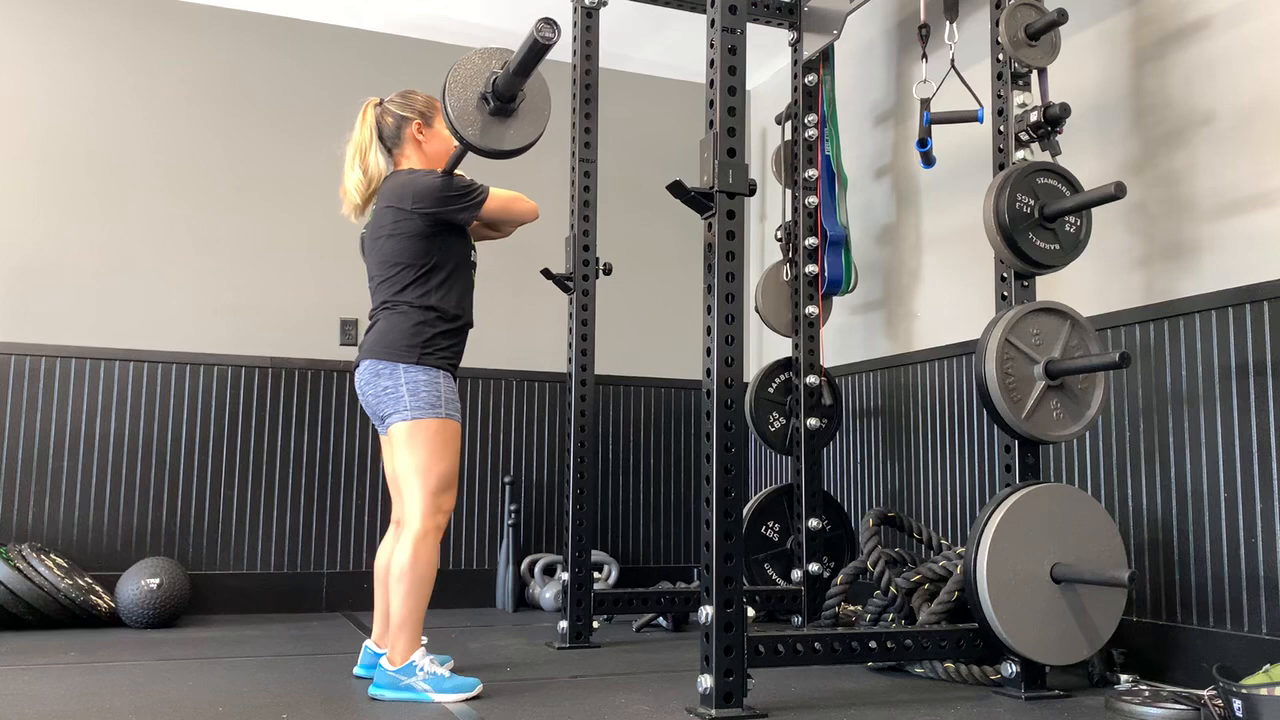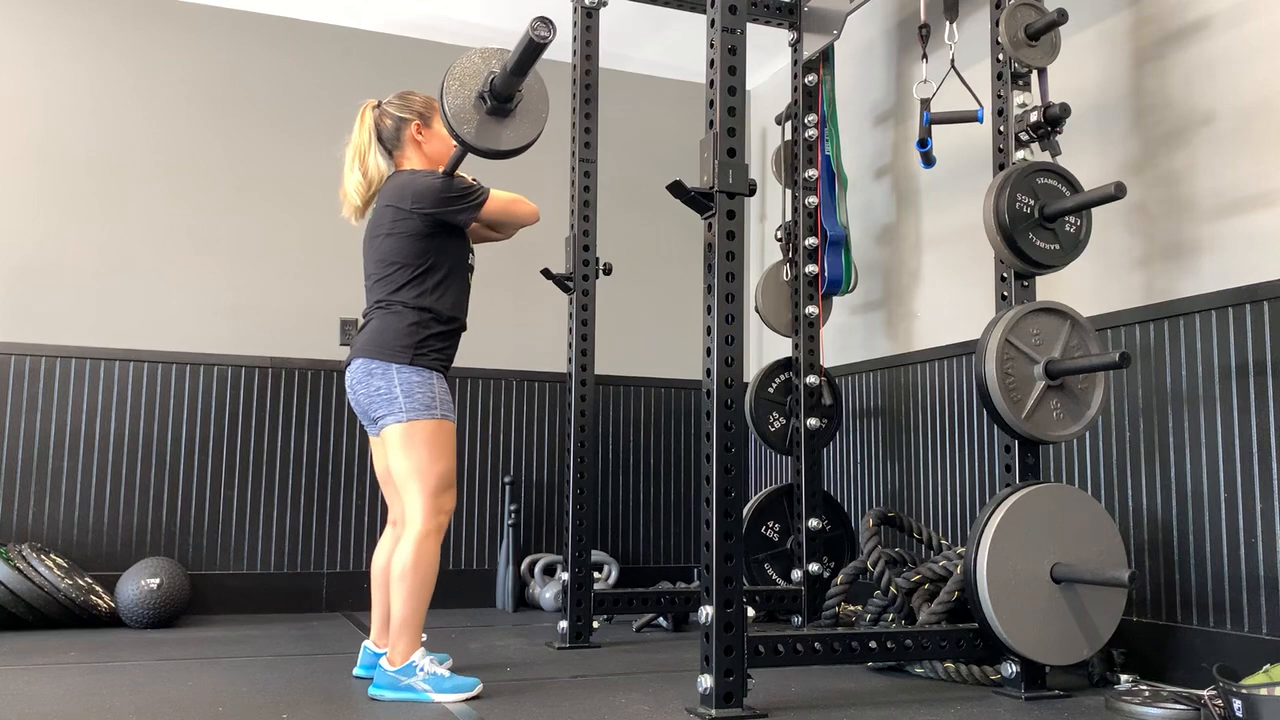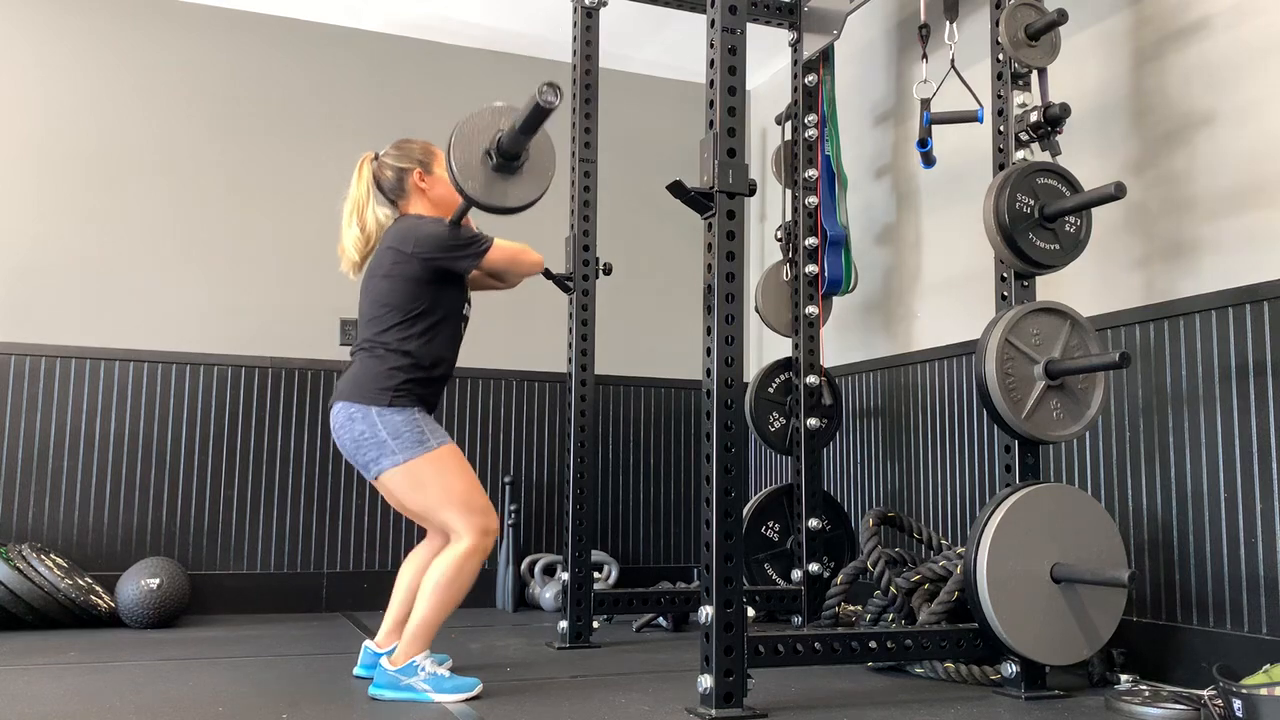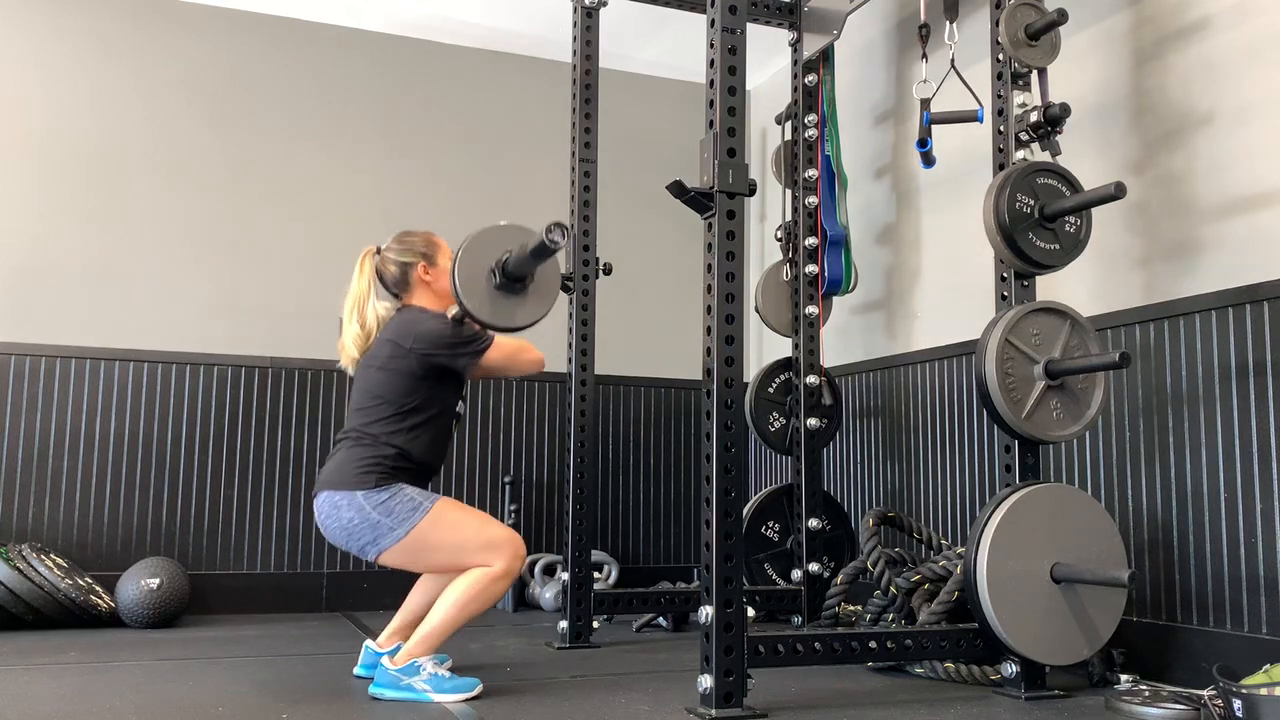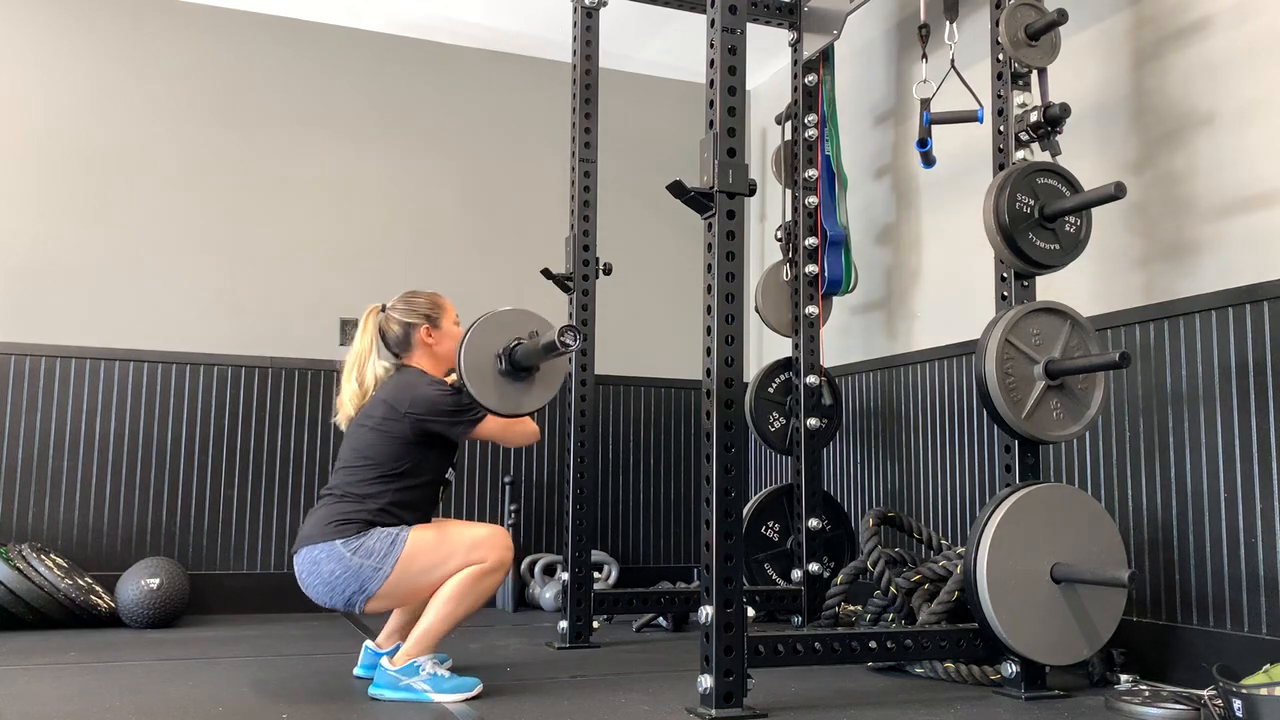
dt=0.5s
person 1, frame 1
left shoulder: (394, 199)
right shoulder: (427, 188)
left elbow: (483, 227)
right elbow: (525, 210)
left wrist: (477, 217)
right wrist: (480, 202)
left hip: (387, 369)
right hip: (412, 367)
left knee: (408, 518)
right knee: (428, 515)
left ankle: (381, 647)
right ankle: (402, 666)
person 1, frame 2
left shoulder: (396, 198)
right shoulder: (427, 189)
left elbow: (490, 229)
right elbow: (526, 213)
left wrist: (470, 205)
right wrist: (475, 195)
left hip: (378, 369)
right hip: (403, 367)
left knee: (406, 519)
right knee: (429, 515)
left ankle: (380, 647)
right ankle: (402, 666)
person 1, frame 3
left shoulder: (405, 241)
right shoulder: (430, 235)
left elbow: (500, 277)
right elbow: (529, 262)
left wrist: (475, 249)
right wrist: (474, 237)
left hip: (367, 413)
right hip: (383, 412)
left knee: (450, 531)
right knee: (475, 528)
left ankle: (384, 647)
right ankle: (403, 666)
person 1, frame 4
left shoulder: (405, 329)
right shoulder: (430, 331)
right elbow: (529, 360)
left wrist: (473, 332)
right wrist: (480, 330)
left hip: (350, 496)
right hip: (367, 497)
left knee: (474, 549)
right knee: (505, 553)
left ankle: (386, 647)
right ankle: (406, 666)
person 1, frame 5
left shoulder: (404, 390)
right shoulder: (425, 396)
right elbow: (524, 432)
left wrist: (472, 389)
left hip: (333, 553)
right hip: (341, 556)
left knee: (462, 551)
right knee: (494, 547)
left ankle: (385, 649)
right ankle: (405, 667)
